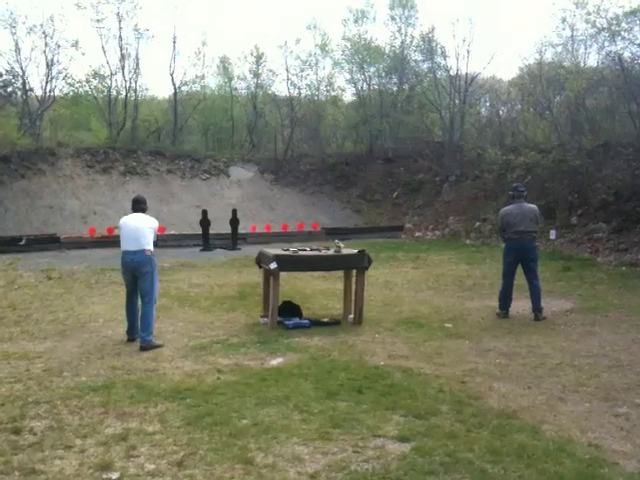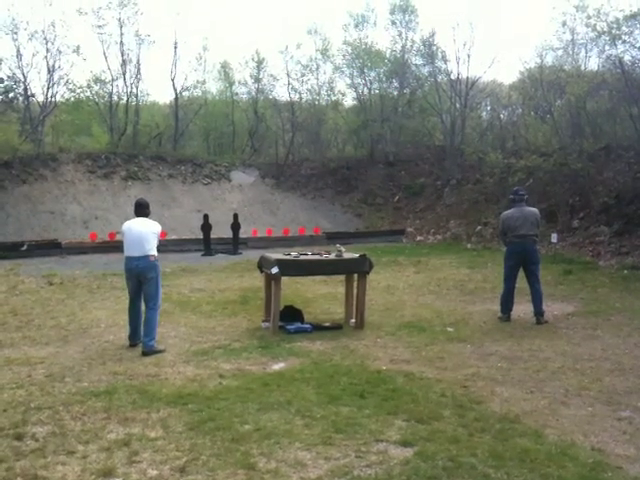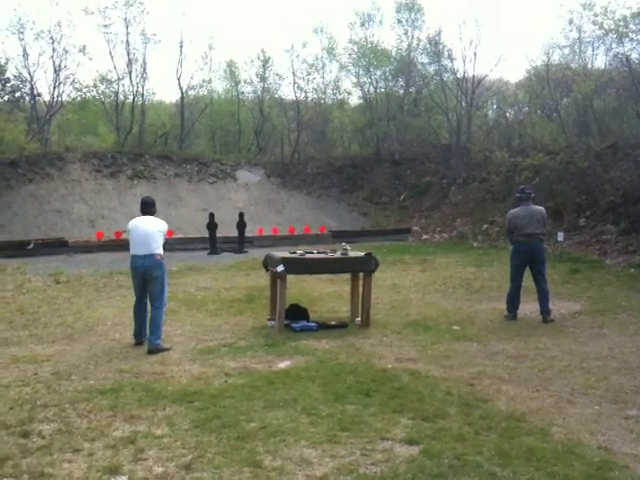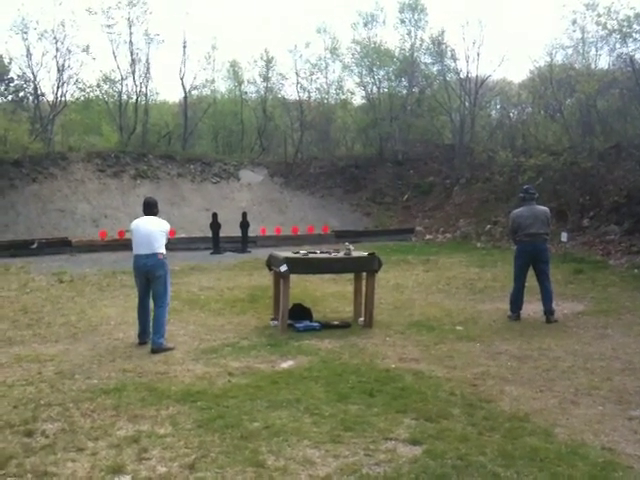
dt=1s
person 1, frame 1
left shoulder: (123, 221)
right shoulder: (152, 221)
left elbow: (124, 238)
left hip: (126, 258)
right hip: (144, 258)
left knee: (131, 296)
right knee: (148, 300)
left ankle: (132, 333)
right ankle: (146, 340)
person 1, frame 2
left shoulder: (126, 226)
right shoulder: (155, 226)
left elbow: (127, 243)
left hip: (130, 264)
right hip: (148, 263)
left knee: (134, 302)
right knee: (152, 305)
left ankle: (134, 338)
right ankle: (148, 345)
person 1, frame 3
left shoulder: (132, 224)
right shoulder: (161, 224)
left elbow: (132, 242)
left hip: (136, 262)
right hip: (154, 262)
left knee: (140, 300)
right knee: (158, 303)
left ankle: (139, 336)
right ankle: (154, 343)
person 1, frame 4
left shoulder: (134, 224)
right shoulder: (164, 224)
left elbow: (135, 242)
left hip: (139, 262)
right hip: (157, 261)
left knee: (143, 300)
right knee: (161, 302)
left ankle: (143, 336)
right ankle: (158, 342)
person 2, frame 1
left shoulder: (504, 211)
right shoulder: (534, 209)
left elbow: (501, 231)
right elbow: (537, 227)
left hip: (512, 245)
right hip: (529, 245)
left knee: (507, 279)
right knee: (533, 279)
left ankle: (503, 310)
right ankle: (538, 311)
person 2, frame 2
left shoulder: (505, 216)
right shoulder: (535, 213)
left elbow: (502, 235)
right elbow: (538, 230)
left hip: (513, 249)
right hip: (530, 248)
left knee: (509, 283)
right knee: (535, 283)
left ankle: (505, 313)
right ankle: (539, 315)
person 2, frame 3
left shoulder: (512, 214)
right shoulder: (541, 211)
left elbow: (508, 234)
right elbow: (544, 229)
left hip: (519, 248)
right hip: (537, 247)
left knee: (515, 282)
right knee: (541, 282)
left ankle: (511, 312)
right ankle: (546, 314)
person 2, frame 4
left shoulder: (515, 214)
right shoulder: (545, 211)
left elbow: (512, 234)
right elbow: (548, 229)
left hip: (523, 248)
right hip: (541, 247)
left knee: (519, 281)
right knee: (545, 282)
left ankle: (515, 312)
right ankle: (549, 314)
